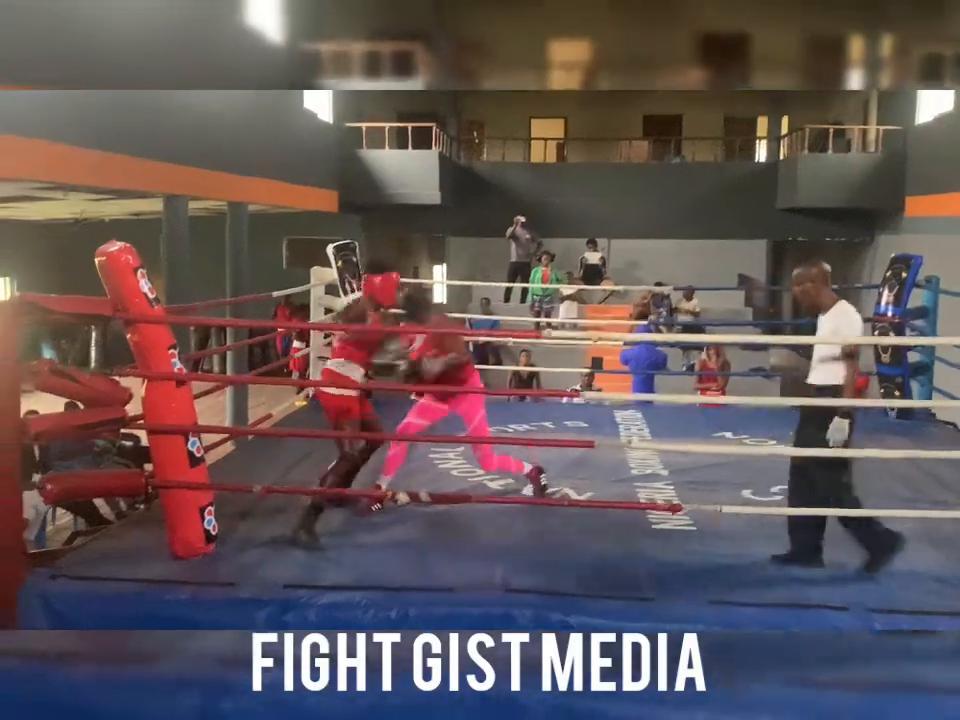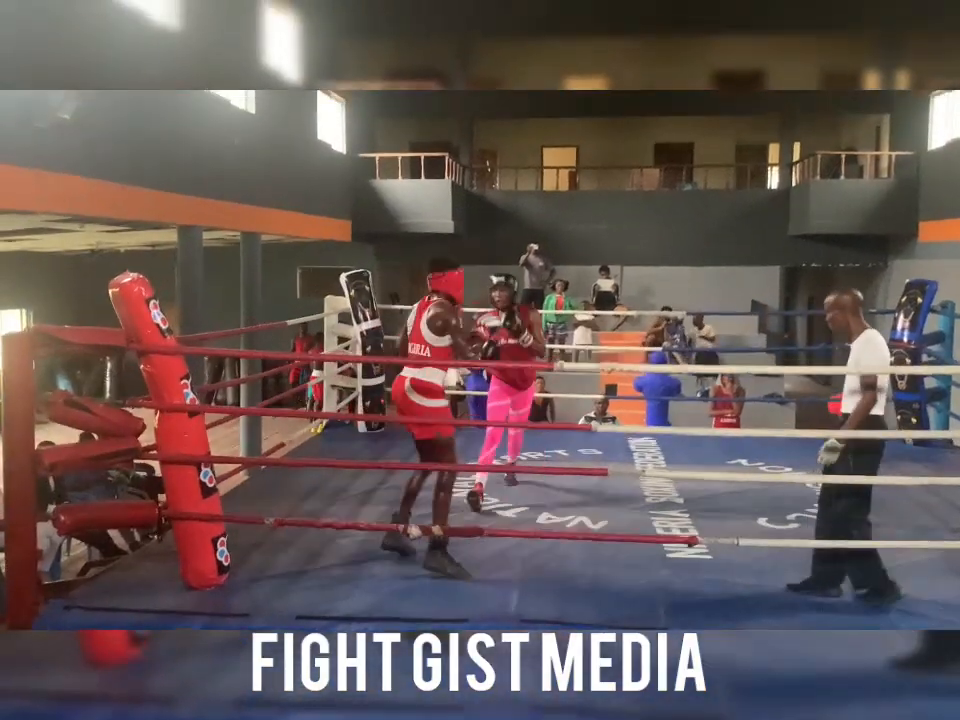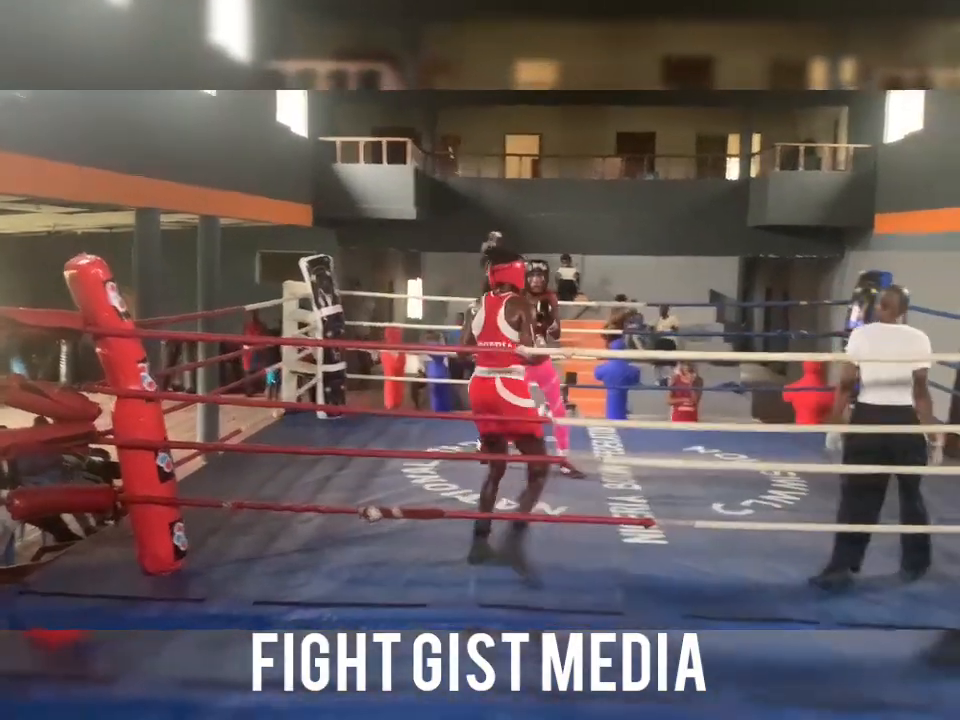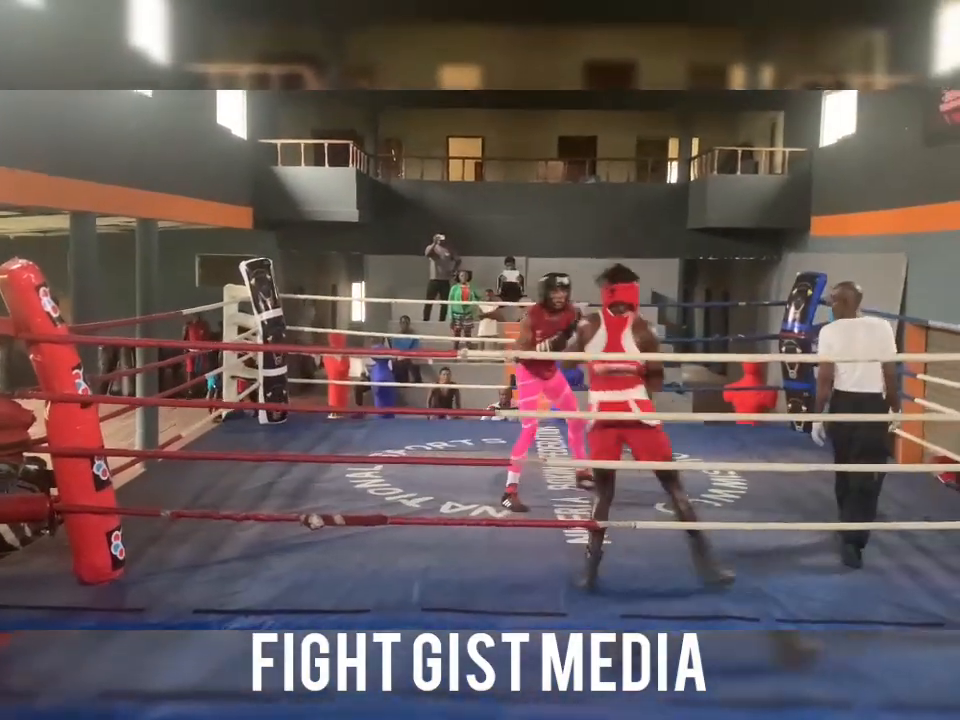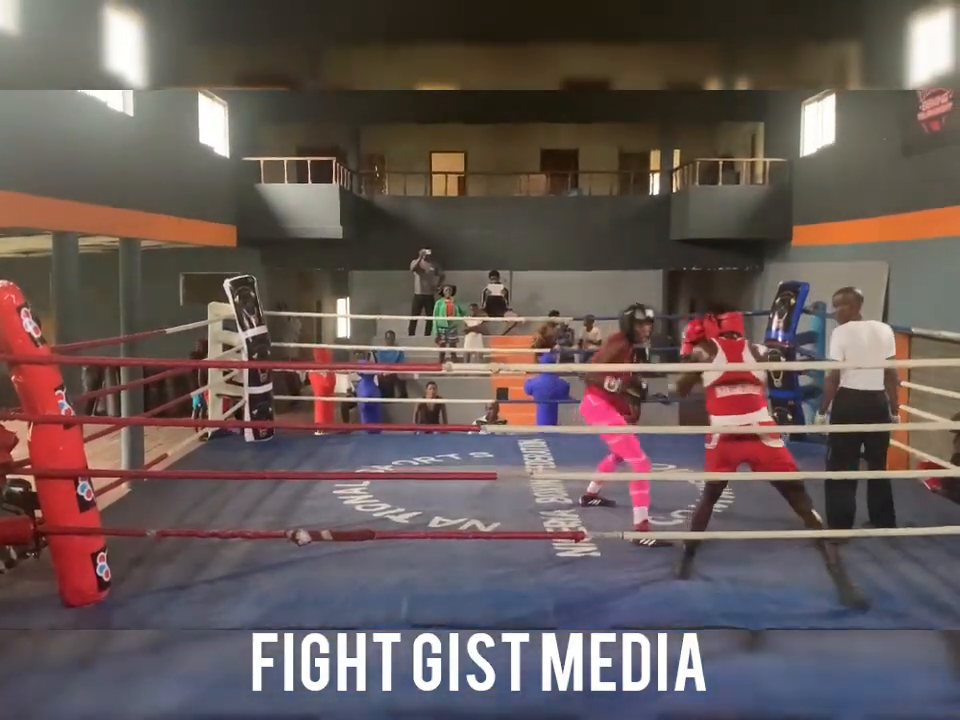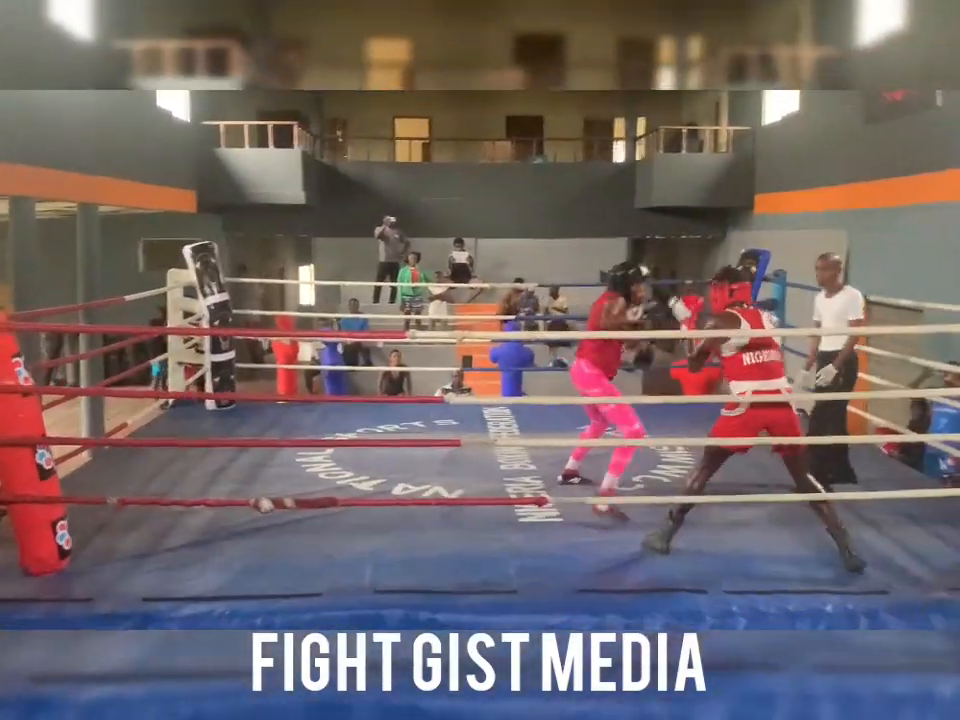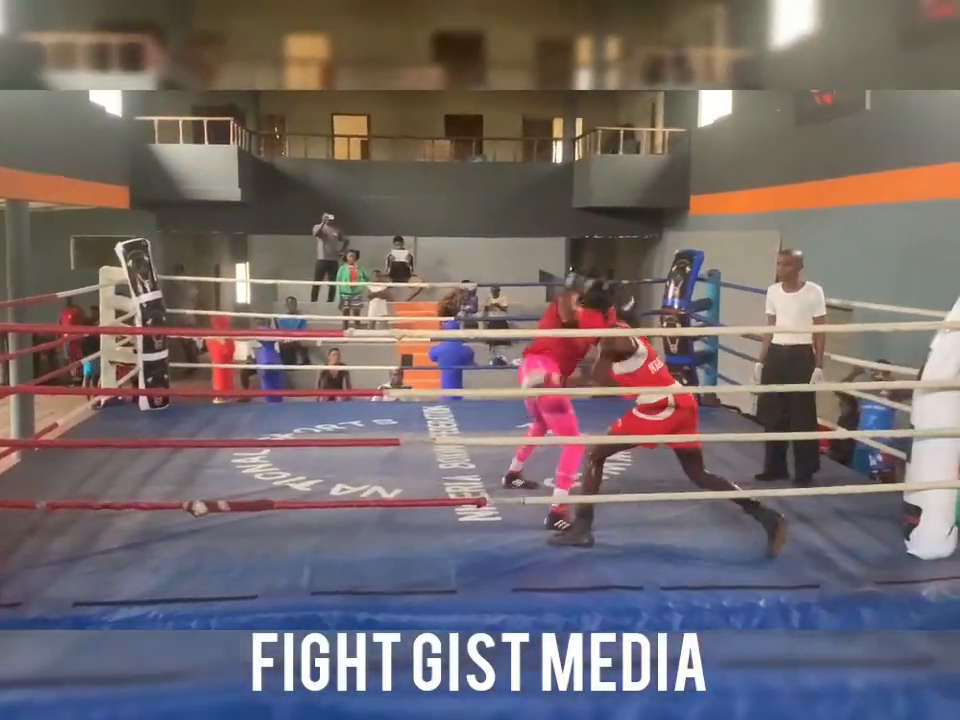
dt=0.7s
person 1, frame 1
left shoulder: (378, 314)
right shoulder: (360, 308)
left elbow: (373, 349)
right elbow: (336, 325)
left hip: (354, 386)
right hip: (338, 386)
left knee: (375, 438)
right knee: (350, 454)
left ankle: (340, 488)
right ankle: (307, 521)
person 1, frame 2
left shoulder: (420, 307)
right shoulder: (446, 311)
right elbow: (469, 351)
left hip: (406, 387)
right hip: (426, 393)
left knee: (428, 465)
right knee: (448, 470)
left ankle: (395, 533)
right ankle: (437, 551)
person 1, frame 3
left shoulder: (480, 304)
right shoulder: (520, 305)
left elbow: (464, 347)
right elbow: (530, 355)
left hip: (479, 386)
right hip: (509, 389)
left knee: (497, 468)
right knee: (539, 469)
left ankle: (479, 542)
right ankle: (515, 541)
person 1, frame 4
left shoulder: (590, 323)
right shoulder: (643, 329)
right elbow: (655, 384)
left hip: (601, 414)
right hip: (636, 413)
left knee: (604, 494)
right knee: (674, 488)
left ankle: (591, 570)
right ankle: (706, 564)
person 1, frame 5
left shoulder: (704, 350)
right shoulder: (758, 351)
left elbow: (682, 390)
left wrist: (689, 350)
left hip: (724, 437)
right hip: (762, 435)
left knee: (708, 499)
right knee: (804, 507)
left ankle: (685, 565)
right ankle: (842, 585)
person 1, frame 6
left shoulder: (724, 320)
right shoulder: (767, 319)
left elbow: (694, 362)
left hip: (748, 406)
right hip: (783, 404)
left knee: (705, 470)
right knee: (803, 479)
left ankle: (666, 534)
right ankle: (846, 548)
person 1, frame 7
left shoulder: (611, 343)
right shoulder: (626, 333)
left elbow: (599, 386)
left hip: (658, 410)
right hip: (684, 405)
left knee: (595, 456)
right knee: (699, 475)
left ankle: (581, 528)
right ankle: (766, 517)
person 2, frame 1
left shoulder: (844, 314)
right shoulder: (824, 315)
left elbow: (851, 367)
left wrist: (842, 415)
left hip: (833, 402)
right hip: (817, 401)
left knee: (831, 481)
right knee: (803, 475)
left ankle: (882, 541)
right ankle: (805, 549)
person 2, frame 2
left shoulder: (865, 344)
right shoulder: (869, 340)
left elbow: (868, 398)
left wrist: (839, 439)
left hip: (863, 431)
right hip: (868, 429)
left knee: (846, 509)
right knee: (834, 503)
left ankle: (878, 586)
right ankle: (826, 578)
person 2, frame 3
left shoulder: (862, 334)
right shoulder: (918, 338)
left elbow: (846, 383)
right elbow: (920, 390)
left wrist: (836, 425)
right wrist: (933, 435)
left hip: (868, 418)
right hip: (905, 420)
left knee: (857, 497)
right knee: (911, 494)
left ankle: (841, 567)
right ankle: (915, 563)
person 2, frame 4
left shoulder: (830, 331)
right shoulder: (882, 327)
left elbow: (825, 378)
right elbow: (890, 374)
left wrist: (817, 417)
right wrist: (895, 408)
left hip: (842, 405)
right hip: (872, 406)
left knee: (845, 470)
right knee: (866, 477)
left ankle: (850, 532)
right ankle: (852, 542)
person 2, frame 5
left shoulder: (841, 333)
right shoulder: (884, 331)
left elbow: (834, 377)
right elbow: (892, 376)
left wrist: (822, 410)
right wrist: (894, 410)
left hip: (848, 402)
right hip: (877, 402)
left knee: (840, 469)
right knee: (878, 466)
left ankle: (840, 526)
right ankle: (884, 523)
person 2, frame 6
left shoulder: (852, 296)
right shoulder: (820, 298)
left elbow: (853, 336)
left wrist: (834, 366)
right wrist: (806, 368)
left hip: (841, 363)
right hip: (825, 360)
left knee: (821, 422)
right knee: (830, 421)
left ankle: (818, 478)
right ankle: (841, 471)
person 2, frame 7
left shoulder: (813, 292)
right shoulder: (773, 291)
left elbow: (819, 332)
left wrist: (818, 365)
right wrist: (760, 361)
left hip: (801, 356)
right hip: (776, 354)
left knee: (803, 418)
right knee: (772, 414)
left ankle: (805, 472)
right ankle: (775, 467)
person 3, frame 1
left shoulder: (438, 321)
right shoulder: (426, 324)
left elbow: (462, 358)
left wrist: (433, 366)
right wrist: (414, 371)
left hip: (466, 390)
right hip: (439, 391)
left knee: (487, 462)
right knee: (402, 435)
left ankle: (532, 472)
right ankle: (379, 492)
person 3, frame 2
left shoulder: (529, 315)
right shoulder: (489, 318)
left elbow: (541, 350)
right elbow: (484, 350)
left wrist: (521, 332)
right wrist: (485, 346)
left hip: (525, 382)
right hip: (499, 383)
left knee: (517, 431)
right knee: (494, 433)
left ankle: (510, 466)
right ankle: (478, 488)
person 3, frame 3
left shoulder: (550, 299)
left elbow: (556, 335)
left wrist: (549, 322)
left hip: (542, 361)
left knee: (559, 410)
left ankle: (563, 461)
person 3, frame 4
left shoulder: (570, 313)
right shoulder: (532, 315)
right elbow: (519, 353)
right wrist: (549, 344)
left hip: (551, 372)
right hip: (529, 373)
left knee: (577, 419)
right knee: (530, 430)
left ankle: (583, 473)
right ankle: (510, 492)
person 3, frame 5
left shoulder: (630, 347)
right shoulder: (617, 343)
left elbow: (626, 381)
right elbow: (588, 375)
right wrist: (618, 386)
left hip: (604, 406)
right hip: (598, 407)
left knee: (620, 452)
right knee: (640, 463)
left ankle: (590, 495)
right ankle: (641, 530)
person 3, frame 6
left shoulder: (614, 301)
right shoulder: (615, 300)
left elbow: (618, 331)
right elbow: (611, 325)
right wrist: (635, 313)
left hip: (590, 371)
right hip: (592, 374)
left knee: (599, 425)
right knee: (634, 430)
left ankle: (570, 471)
right ankle: (605, 495)
person 3, frame 7
right shoulder: (572, 301)
left hip: (532, 369)
right hip: (545, 370)
left knee: (540, 426)
right knee: (573, 443)
left ankle: (513, 474)
right ankle: (557, 513)
